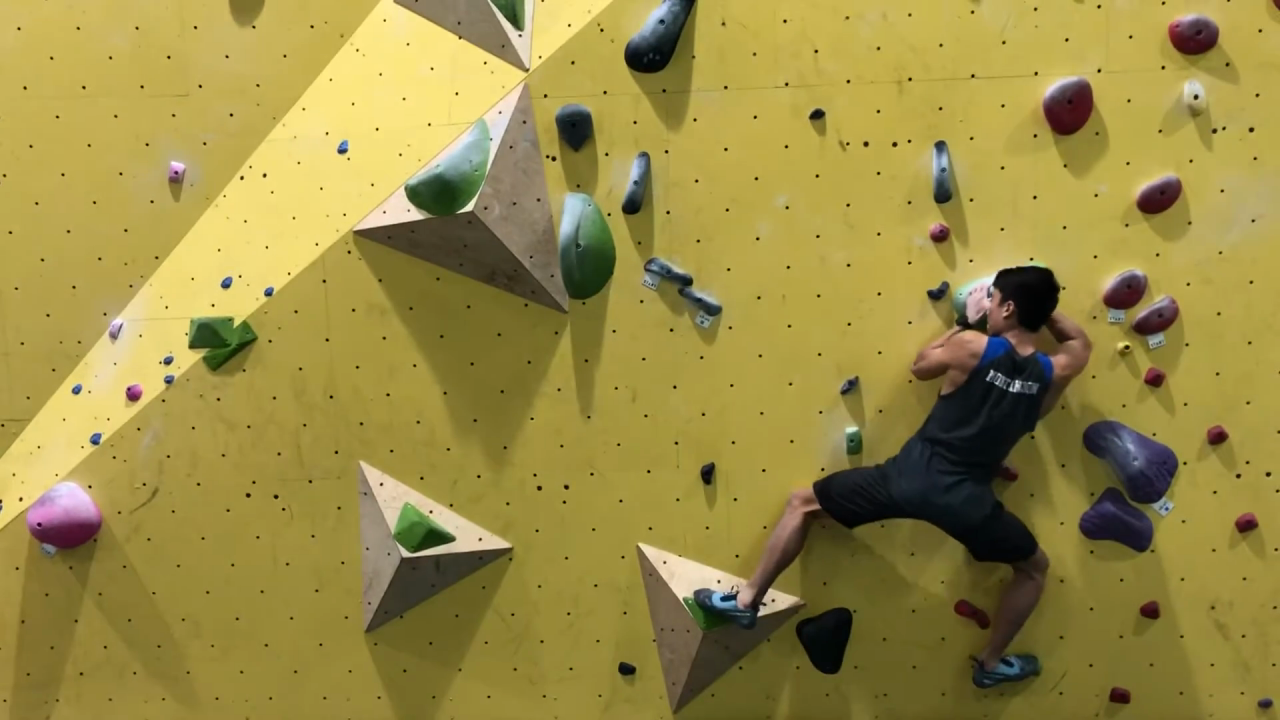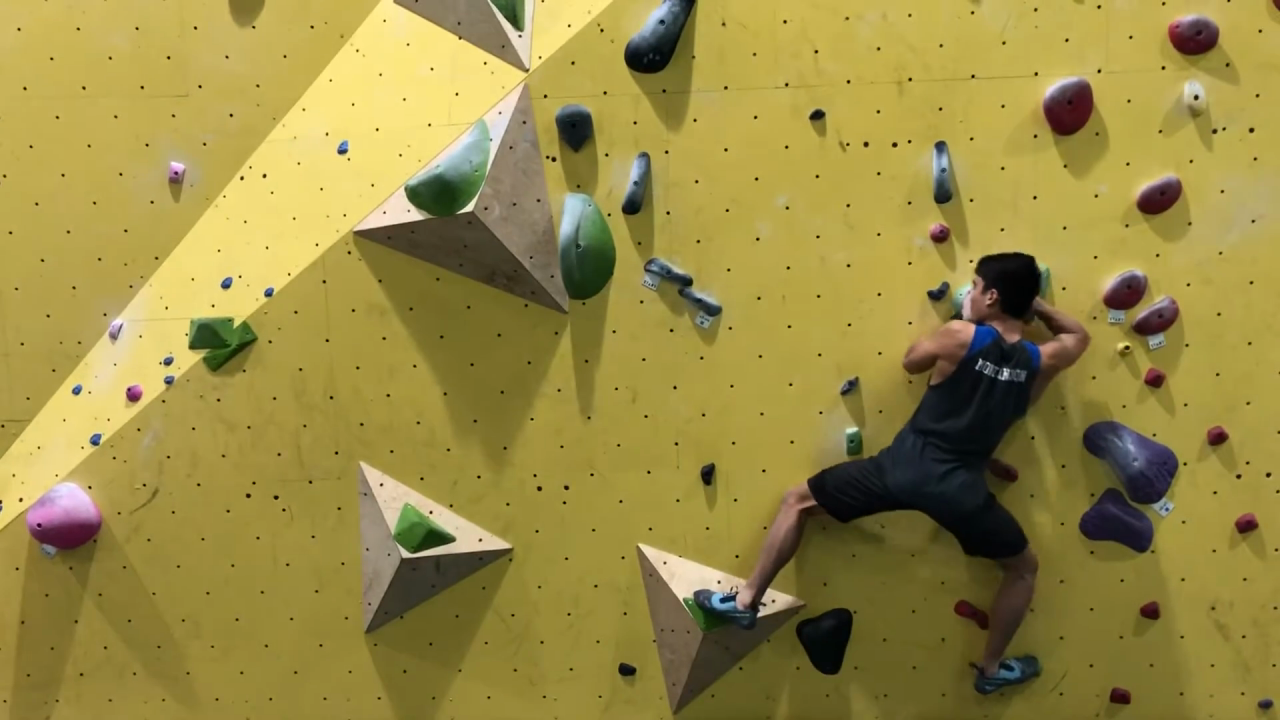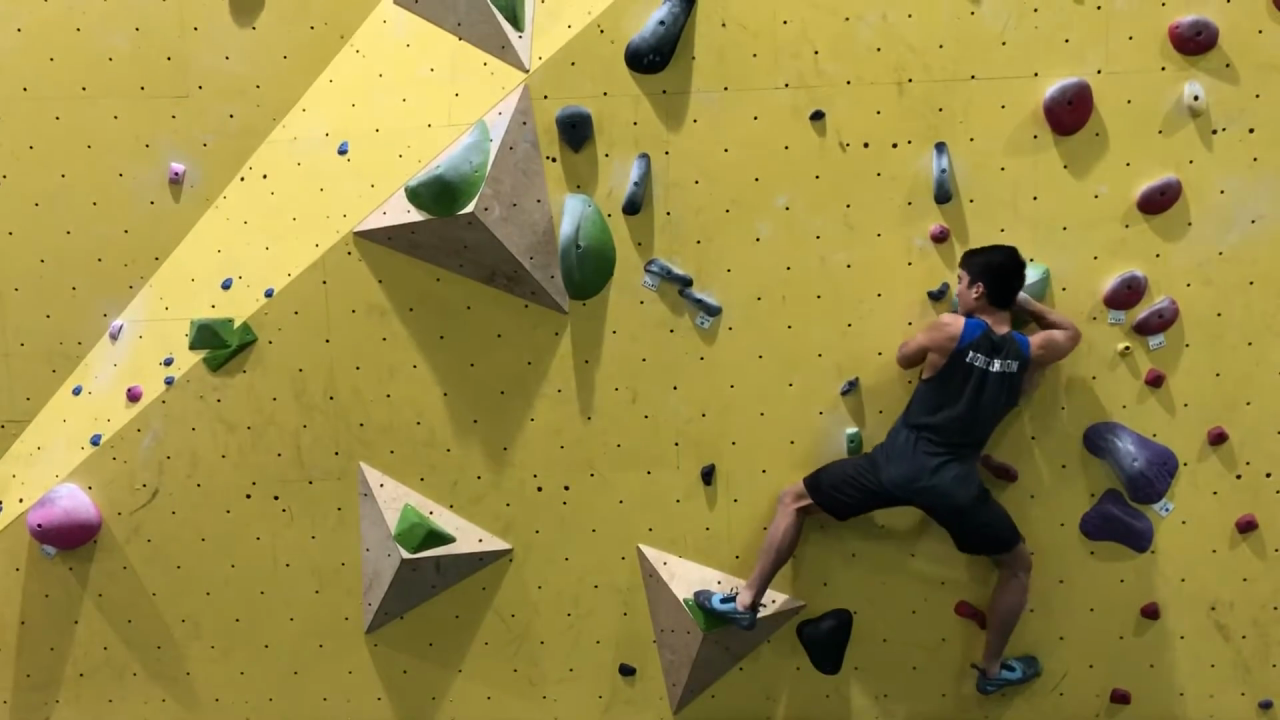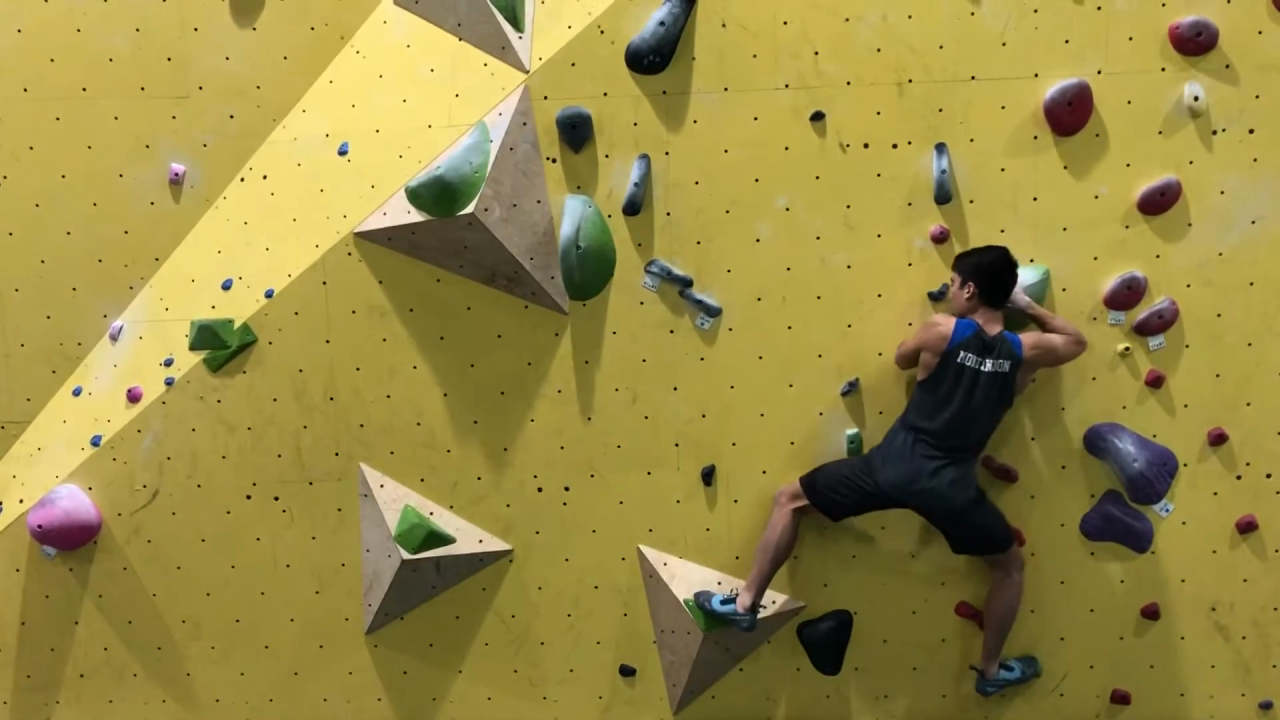
dt=0.1s
person 1, frame 1
left shoulder: (972, 347)
right shoulder: (1055, 373)
left elbow: (920, 366)
right elbow: (1080, 341)
left wrist: (965, 322)
right wrist: (1041, 303)
left hip: (911, 476)
right hip: (968, 498)
left knee: (802, 503)
right knee: (1034, 568)
left ankle: (746, 599)
right ankle: (991, 663)
person 1, frame 2
left shoulder: (960, 335)
right shoulder: (1043, 361)
left elbow: (910, 362)
right elbow: (1080, 336)
right wrist: (1032, 301)
left hip: (903, 468)
right hip: (961, 488)
left knee: (797, 500)
right knee: (1023, 568)
left ankle: (746, 600)
right ankle: (992, 668)
person 1, frame 3
left shoulder: (951, 329)
right shoulder: (1032, 352)
left elbow: (904, 357)
right elbow: (1071, 332)
right wrist: (1023, 300)
left hip: (897, 463)
right hip: (955, 482)
left knee: (793, 499)
right knee: (1018, 565)
left ankle: (746, 601)
right ankle: (993, 668)
person 1, frame 4
left shoulder: (941, 330)
right shoulder: (1026, 351)
left elbow: (902, 359)
right elbow: (1076, 341)
right wrist: (1027, 304)
left hip: (894, 465)
right hip: (951, 485)
left knee: (788, 499)
right knee: (1011, 566)
left ankle: (745, 602)
right ankle: (991, 669)
